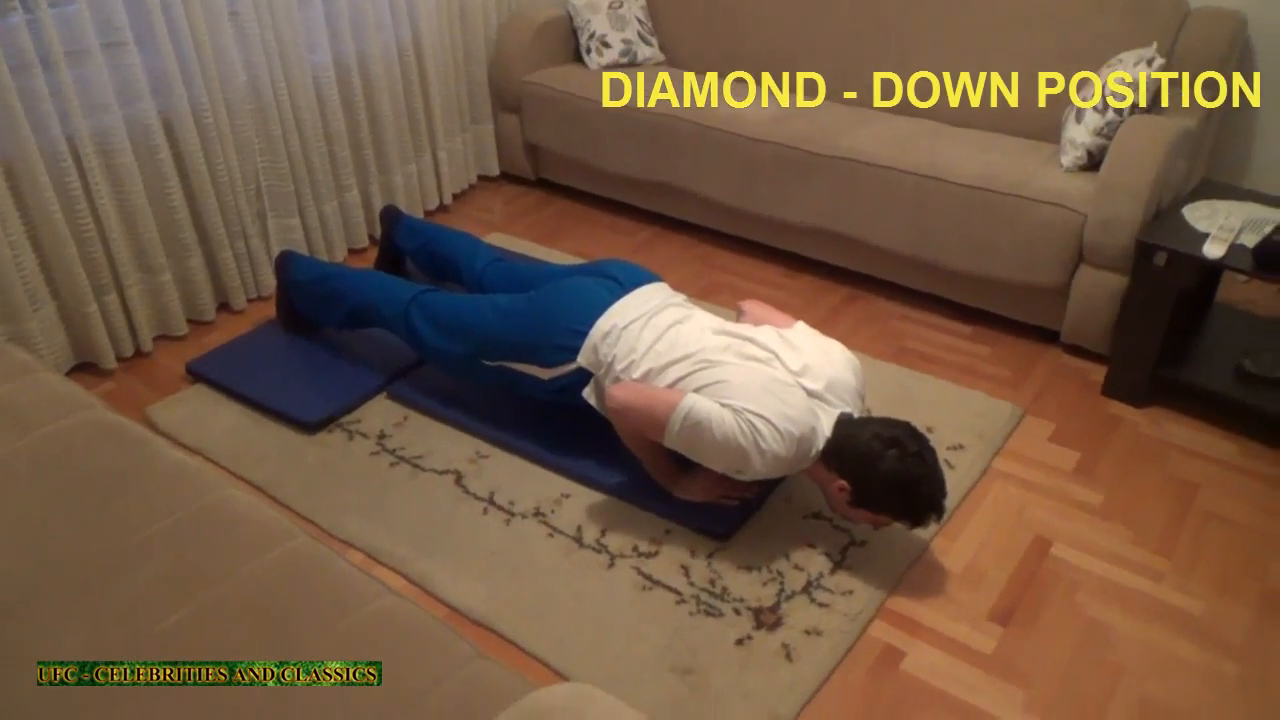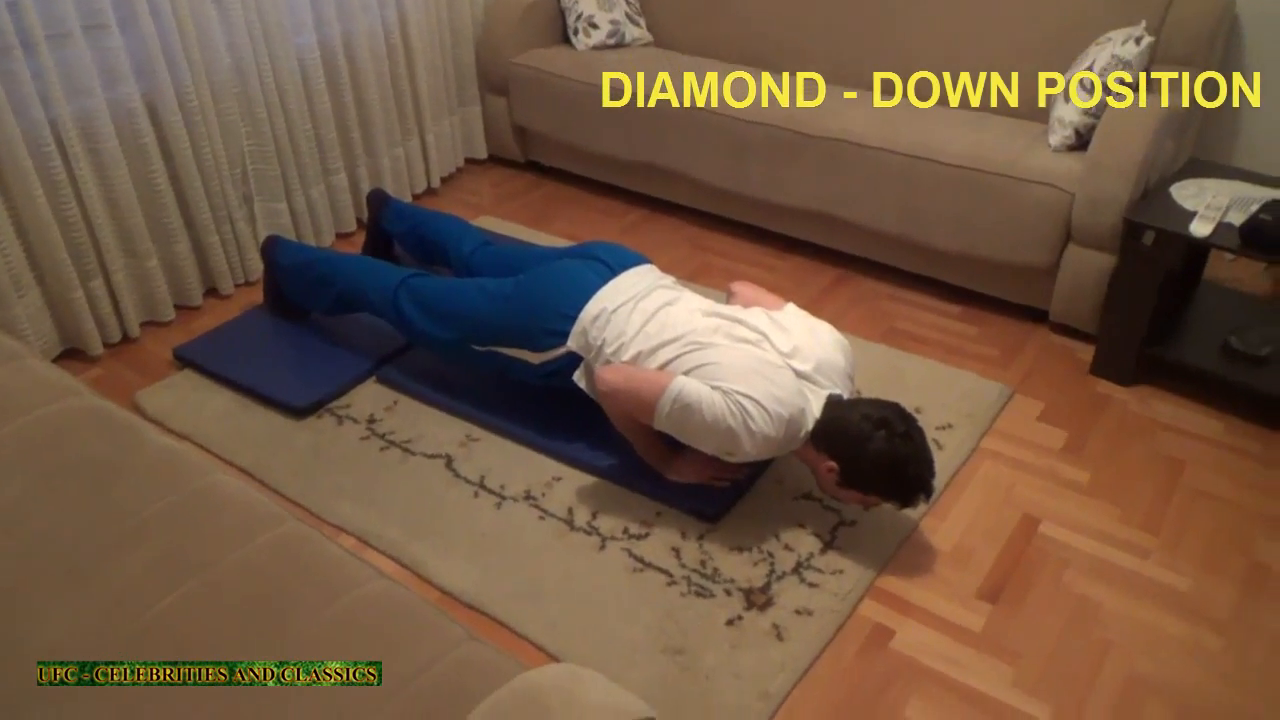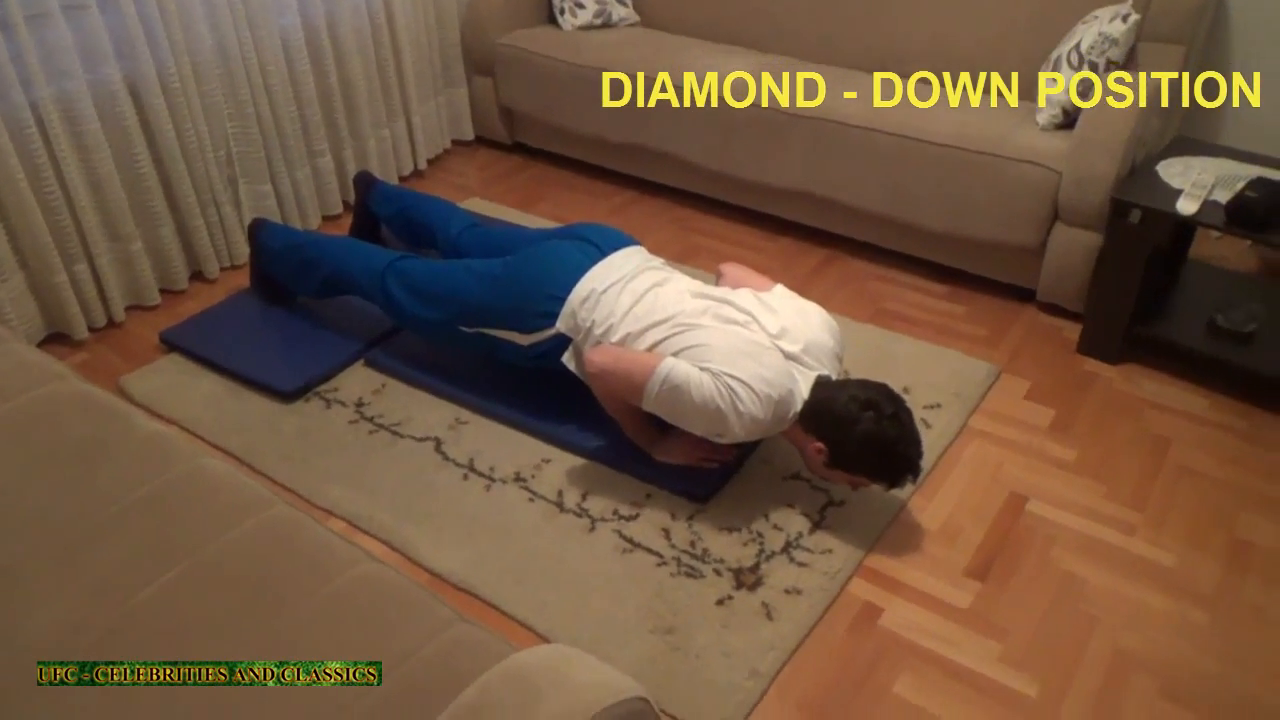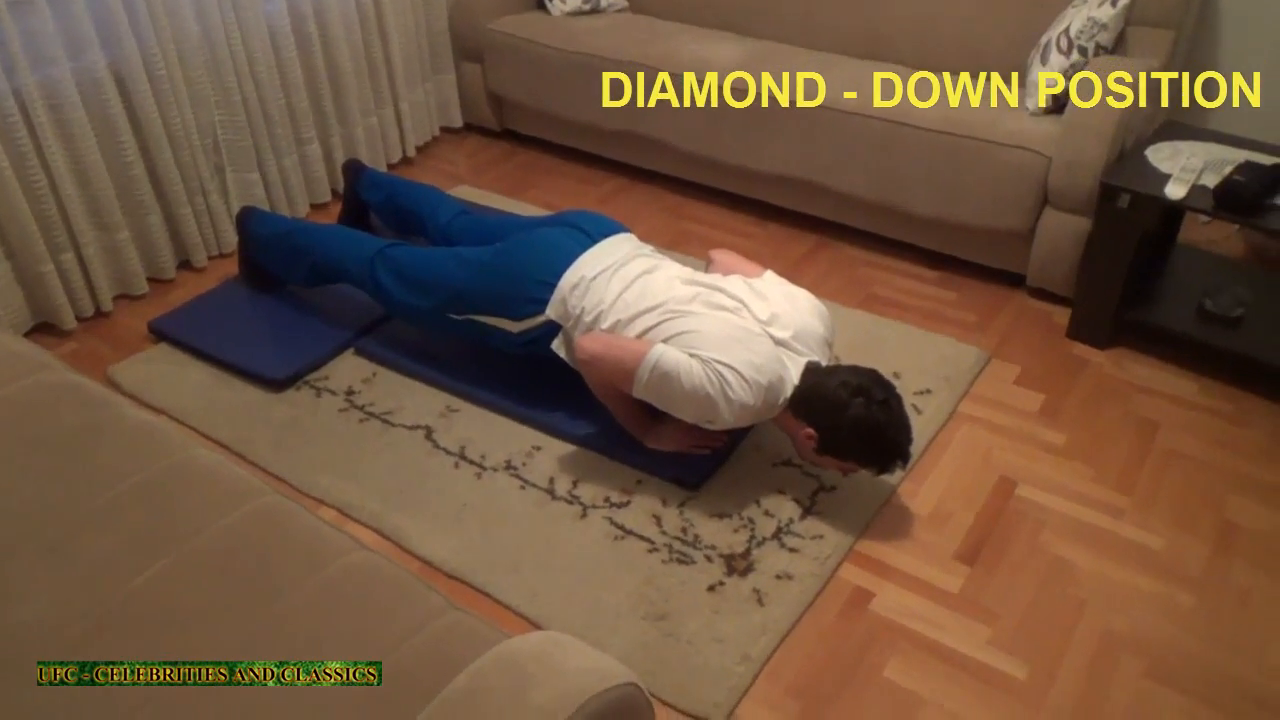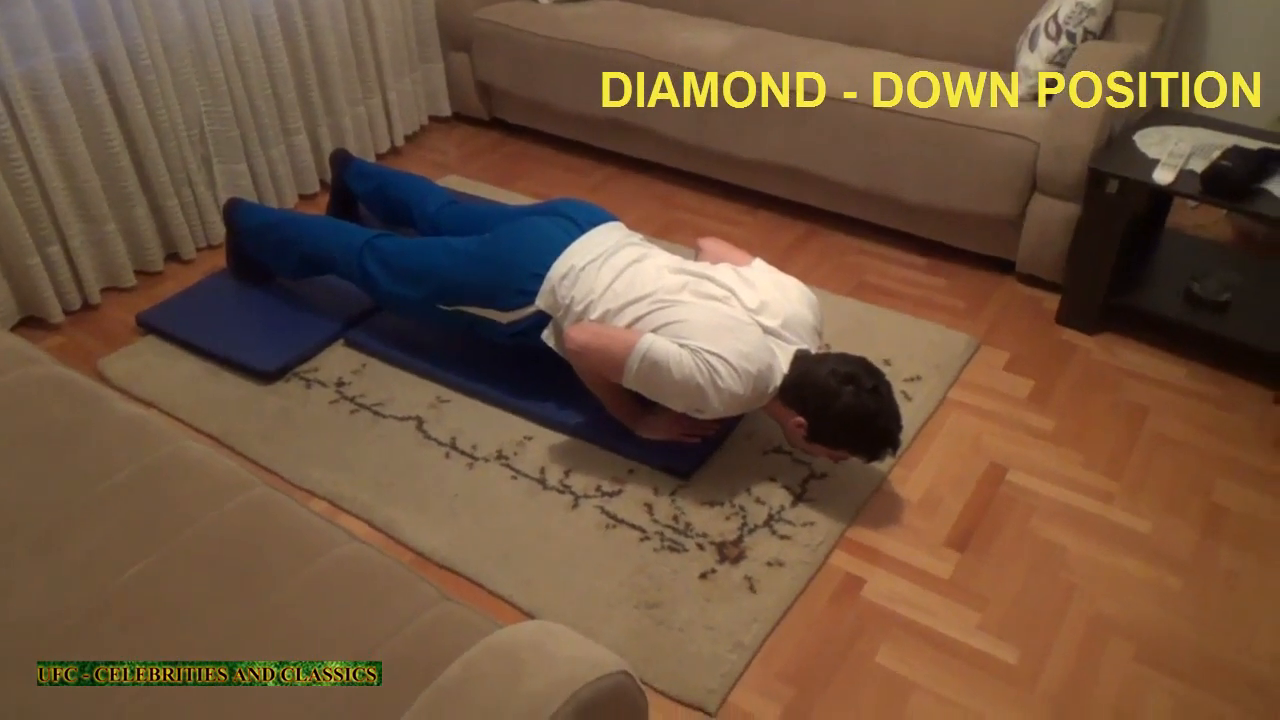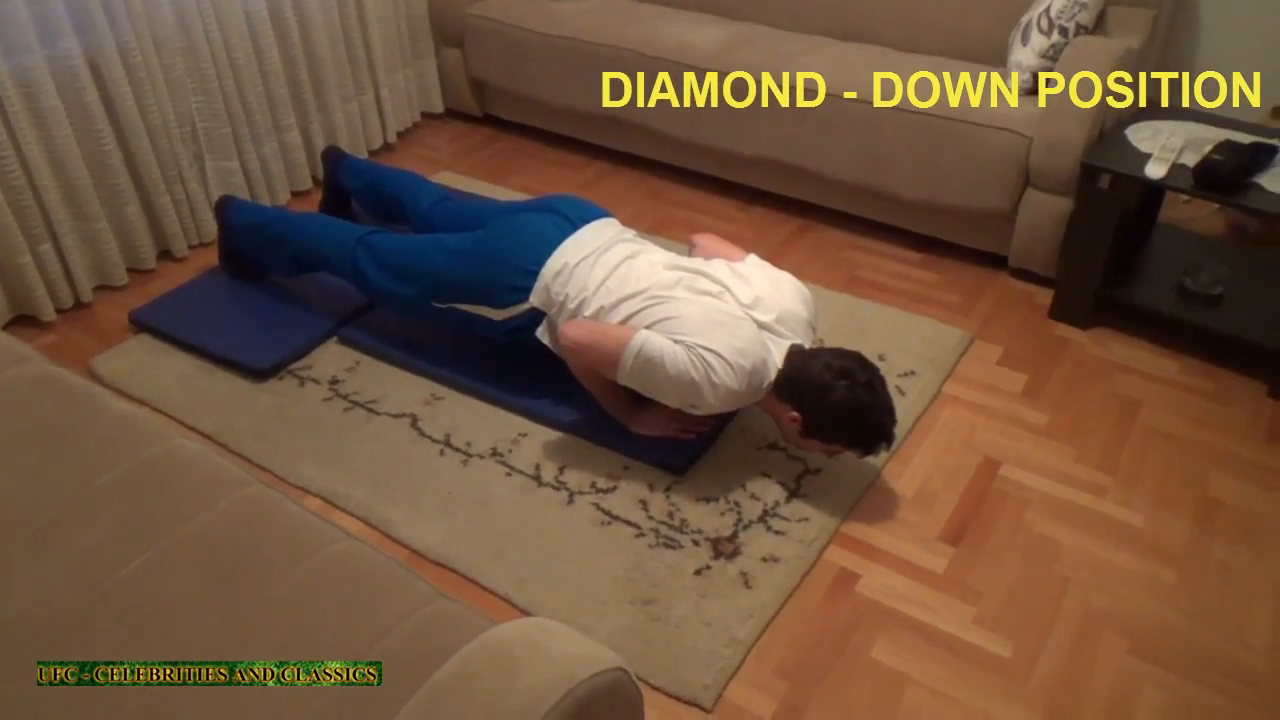
dt=0.3s
person 1, frame 1
left shoulder: (845, 373)
right shoulder: (762, 443)
left elbow: (752, 307)
right elbow: (625, 401)
right wrist: (677, 482)
left hip: (633, 295)
right hip: (580, 340)
left knee: (493, 276)
right knee: (431, 320)
left ankle: (404, 231)
right ankle: (305, 279)
person 1, frame 2
left shoulder: (833, 353)
right shoulder: (752, 424)
left elbow: (743, 288)
right elbow: (614, 384)
right wrist: (668, 464)
left hip: (622, 277)
right hip: (570, 324)
left knee: (482, 258)
right knee: (419, 306)
left ankle: (391, 215)
right ankle: (291, 265)
person 1, frame 3
left shoulder: (822, 334)
right shoulder: (739, 406)
left elbow: (732, 269)
right elbow: (601, 363)
right wrist: (655, 443)
left hip: (612, 258)
right hip: (559, 302)
left knee: (468, 239)
right knee: (407, 286)
left ankle: (378, 198)
right ankle: (278, 247)
person 1, frame 4
left shoulder: (811, 320)
right shoulder: (730, 392)
left elbow: (722, 256)
right elbow: (592, 352)
right wrist: (647, 431)
left hip: (600, 244)
right hip: (549, 290)
left knee: (458, 227)
right knee: (398, 277)
left ankle: (367, 186)
right ankle: (266, 235)
person 1, frame 5
left shoulder: (802, 308)
right shoulder: (720, 382)
left elbow: (712, 244)
right elbow: (581, 341)
right wrist: (638, 420)
left hip: (590, 234)
right hip: (537, 280)
left knee: (446, 216)
right knee: (385, 265)
left ankle: (355, 175)
right ankle: (254, 226)
person 1, frame 6
left shoulder: (794, 303)
right shoulder: (714, 378)
left elbow: (705, 240)
right elbow: (576, 338)
right wrist: (633, 416)
left hip: (583, 230)
right hip: (531, 277)
left knee: (437, 212)
right knee: (380, 263)
left ankle: (347, 172)
right ankle: (245, 225)
